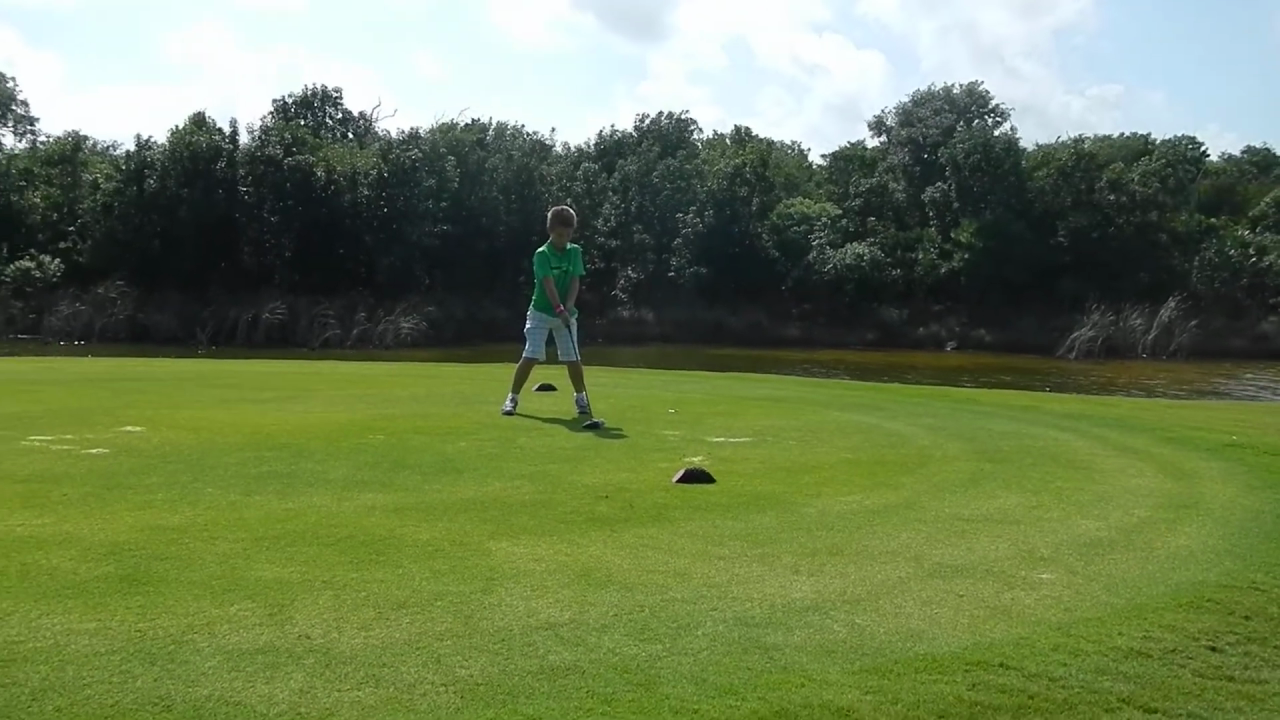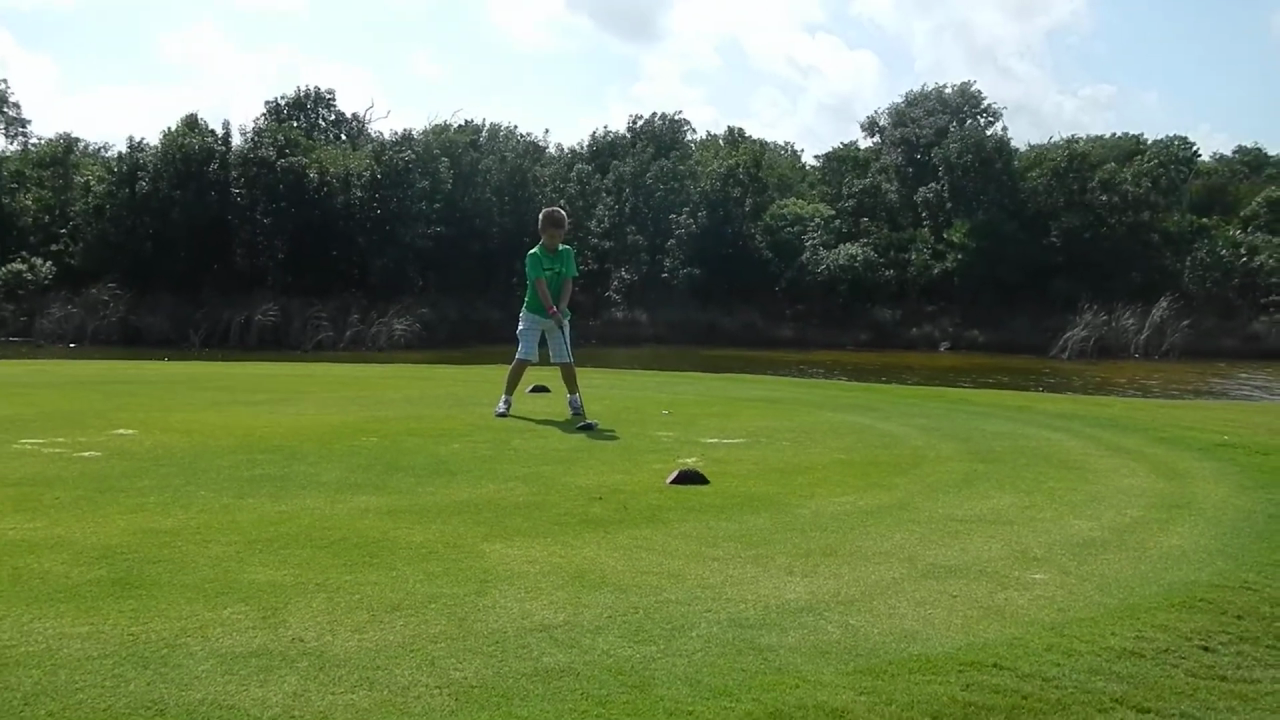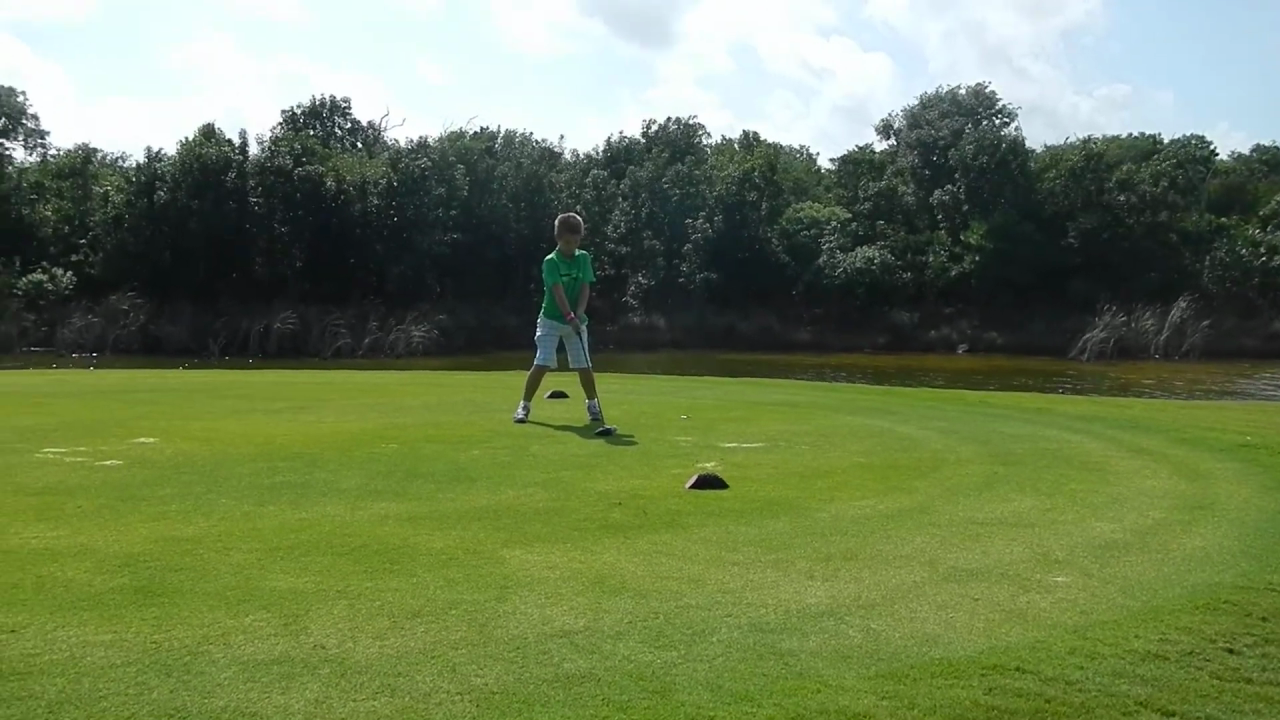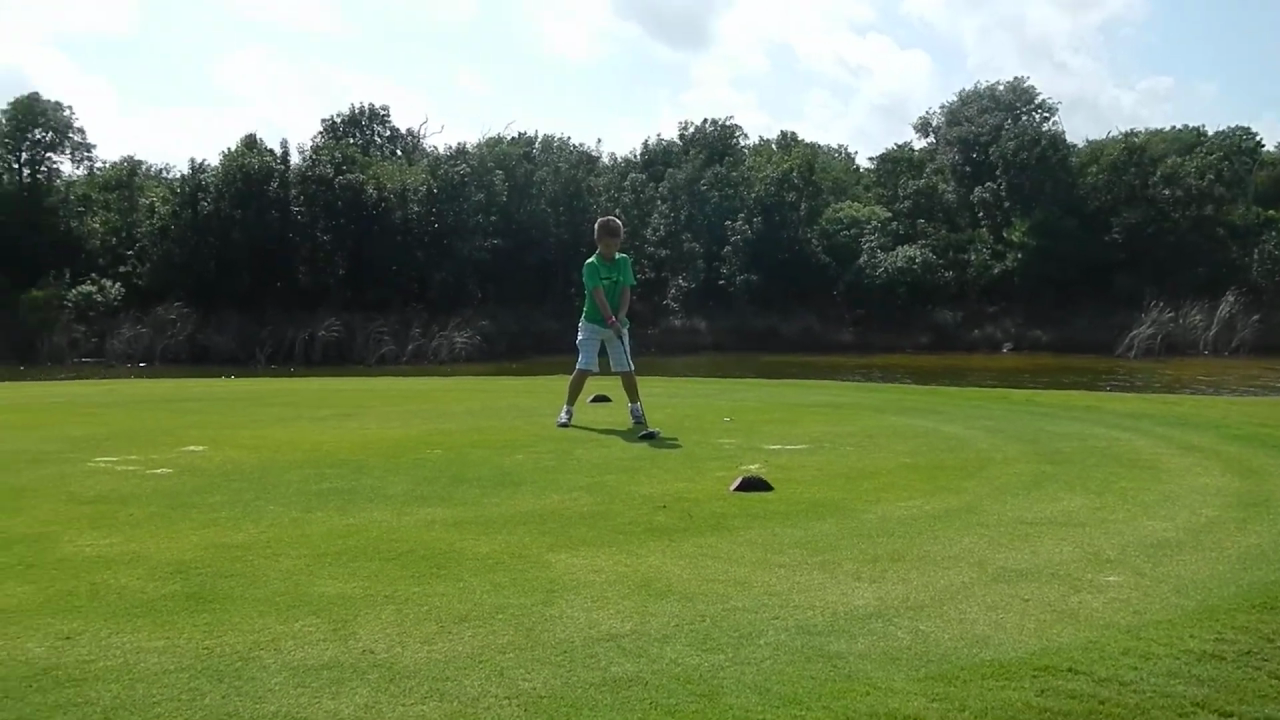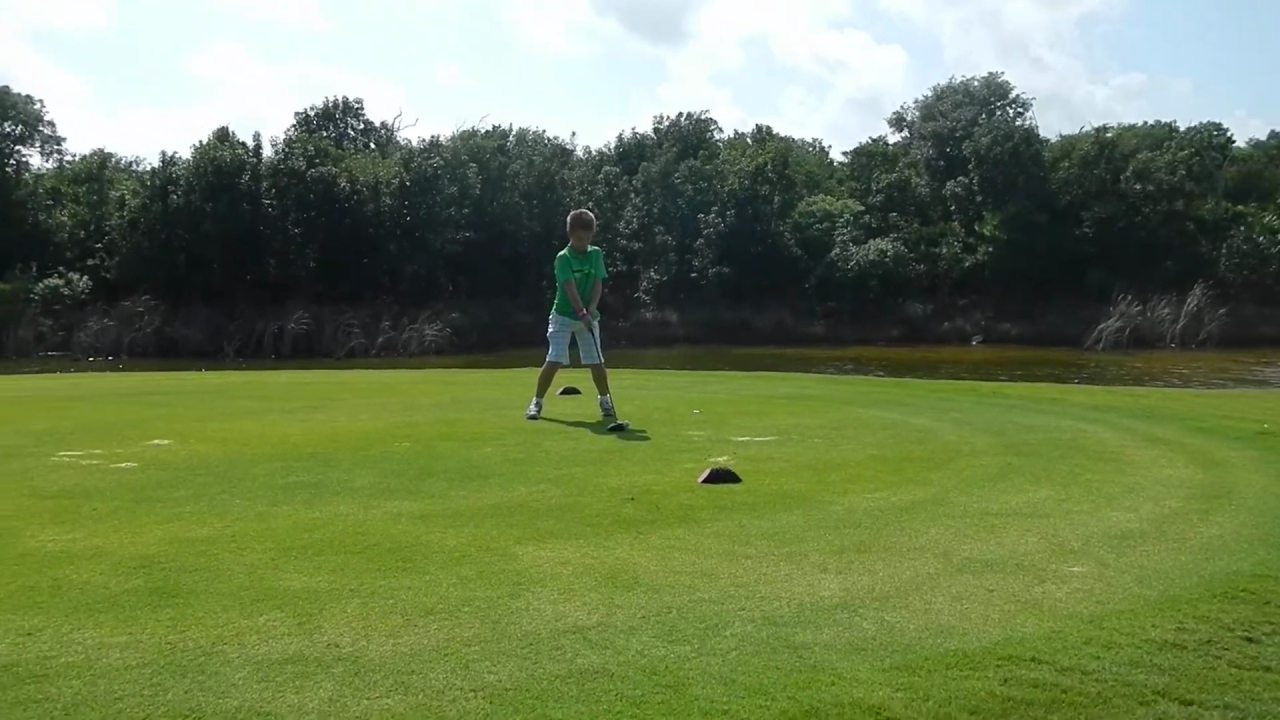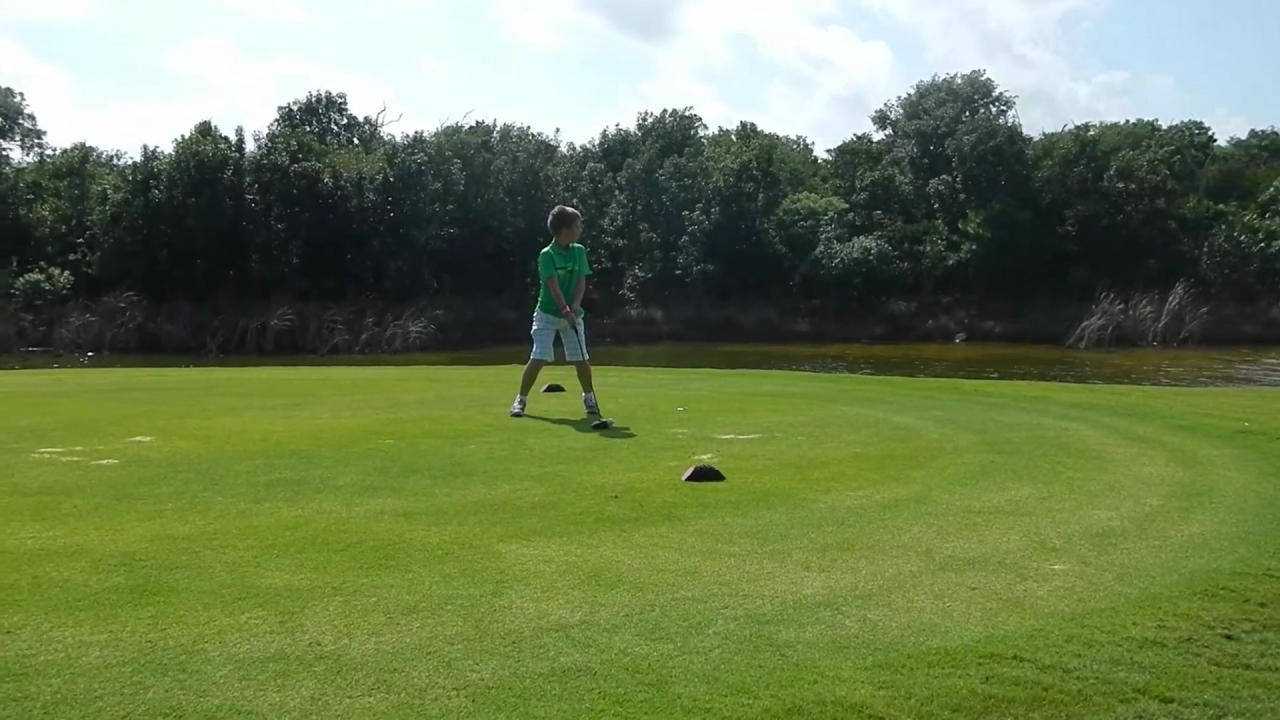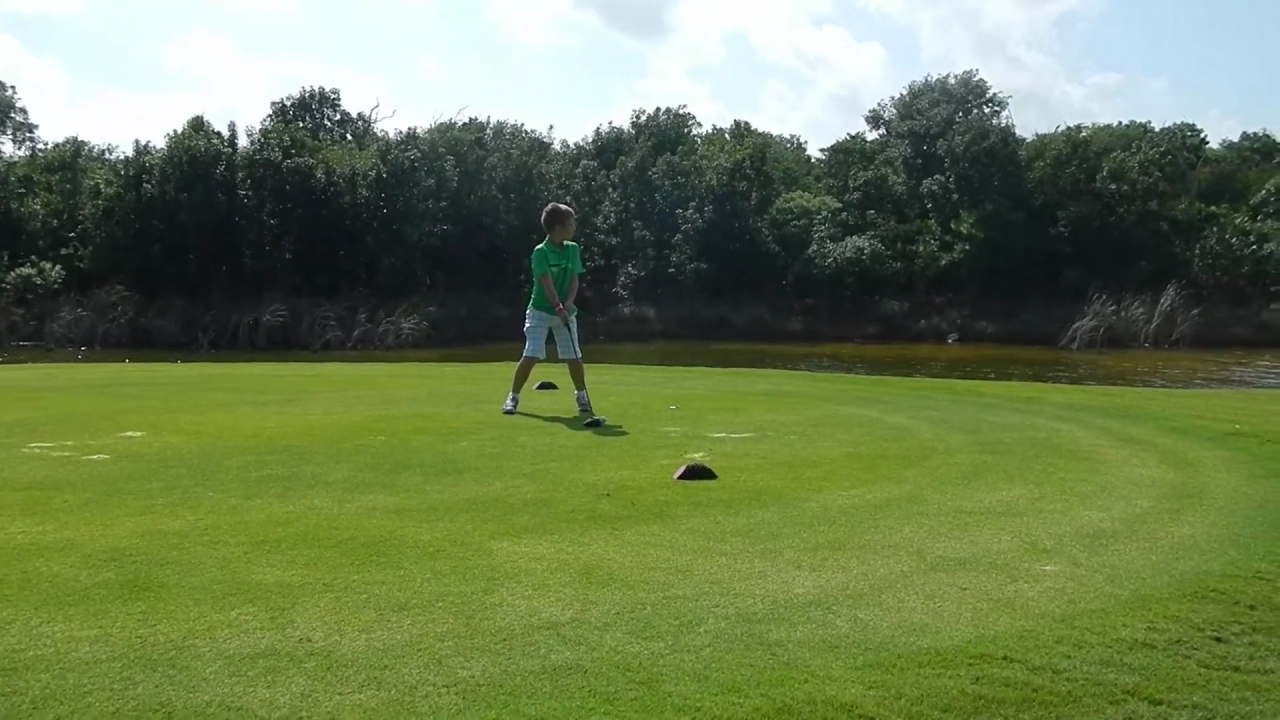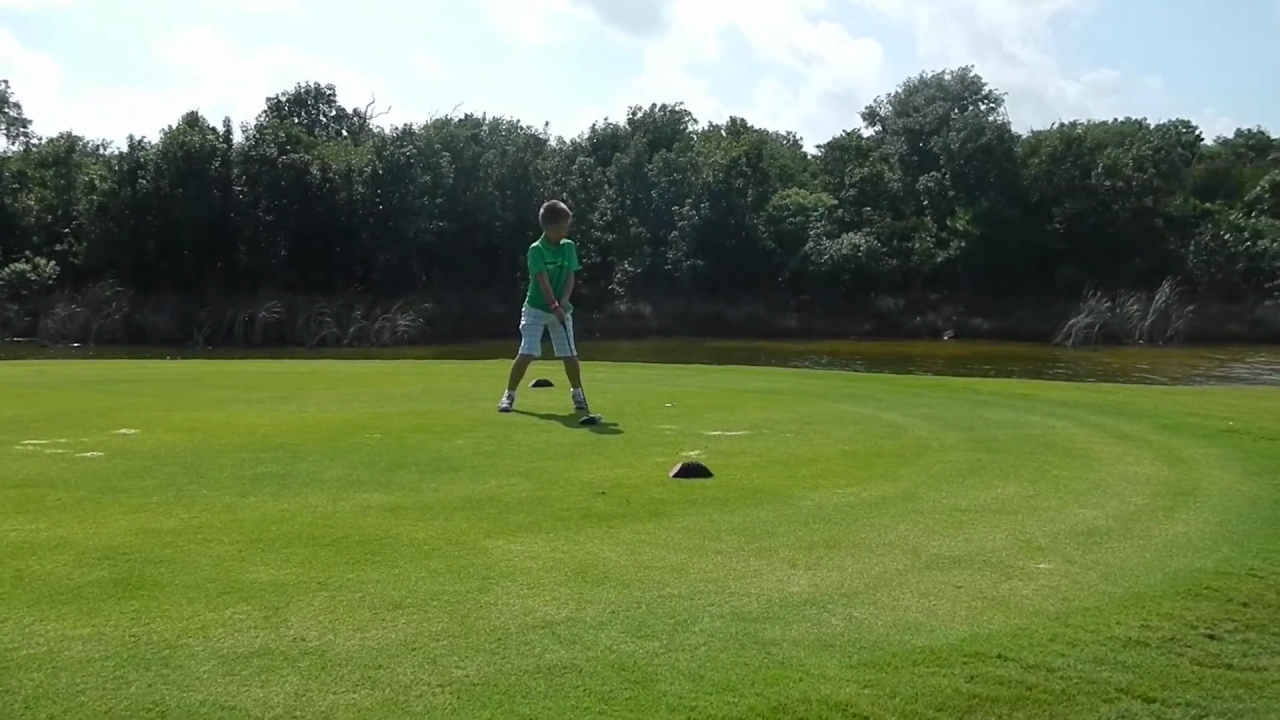
dt=0.2s
person 1, frame 1
left shoulder: (575, 252)
right shoulder: (541, 254)
left elbow: (575, 282)
right elbow: (549, 285)
left wrist: (568, 307)
right wrist: (559, 309)
left hip: (566, 312)
right hip: (541, 312)
left knee: (573, 358)
right knee: (530, 356)
left ankle: (580, 398)
right ankle: (512, 398)
person 1, frame 2
left shoulder: (567, 253)
right shoulder: (534, 256)
left elbow: (568, 283)
right elbow: (541, 287)
left wrist: (561, 308)
right wrist: (552, 310)
left hip: (559, 314)
right hip: (533, 314)
left knee: (565, 359)
right knee: (523, 358)
left ankle: (574, 399)
right ankle: (506, 399)
person 1, frame 3
left shoulder: (583, 258)
right shoulder: (550, 262)
left elbow: (585, 288)
right elbow: (558, 292)
left wrist: (579, 313)
right wrist: (569, 317)
left hip: (576, 319)
right hip: (551, 319)
left knee: (584, 365)
right knee: (541, 364)
left ankle: (592, 404)
right ankle: (524, 405)
person 1, frame 4
left shoulder: (624, 261)
right shoulder: (591, 265)
left elbow: (626, 292)
right elbow: (599, 296)
left wrist: (620, 316)
right wrist: (610, 320)
left hip: (617, 323)
right hip: (593, 323)
left knee: (626, 369)
right knee: (583, 368)
left ankle: (635, 408)
right ankle: (567, 410)
person 1, frame 5
left shoulder: (596, 254)
right shoulder: (563, 258)
left elbow: (597, 284)
right elbow: (570, 289)
left wrist: (591, 309)
right wrist: (582, 313)
left hip: (588, 316)
right hip: (563, 316)
left knee: (596, 361)
right knee: (554, 361)
left ankle: (605, 400)
right ankle: (536, 402)
person 1, frame 6
left shoulder: (579, 251)
right shoulder: (546, 255)
left elbow: (581, 281)
right elbow: (553, 286)
left wrist: (575, 306)
right wrist: (565, 311)
left hip: (572, 313)
right hip: (548, 313)
left knee: (581, 358)
right knee: (538, 358)
left ankle: (589, 398)
right ankle: (521, 399)
person 1, frame 7
left shoulder: (573, 249)
right shoulder: (540, 252)
left elbow: (574, 279)
right elbow: (547, 283)
left wrist: (568, 303)
right wrist: (558, 308)
left hip: (565, 311)
right hip: (541, 310)
left knee: (573, 356)
right knee: (530, 356)
left ankle: (581, 395)
right ankle: (513, 397)
person 1, frame 8
left shoulder: (568, 247)
right shoulder: (536, 249)
left elbow: (570, 276)
right elbow: (543, 281)
left wrist: (564, 300)
right wrist: (554, 305)
left hip: (561, 308)
right hip: (536, 308)
left knee: (569, 354)
right knee: (526, 353)
left ankle: (577, 393)
right ankle: (509, 394)
